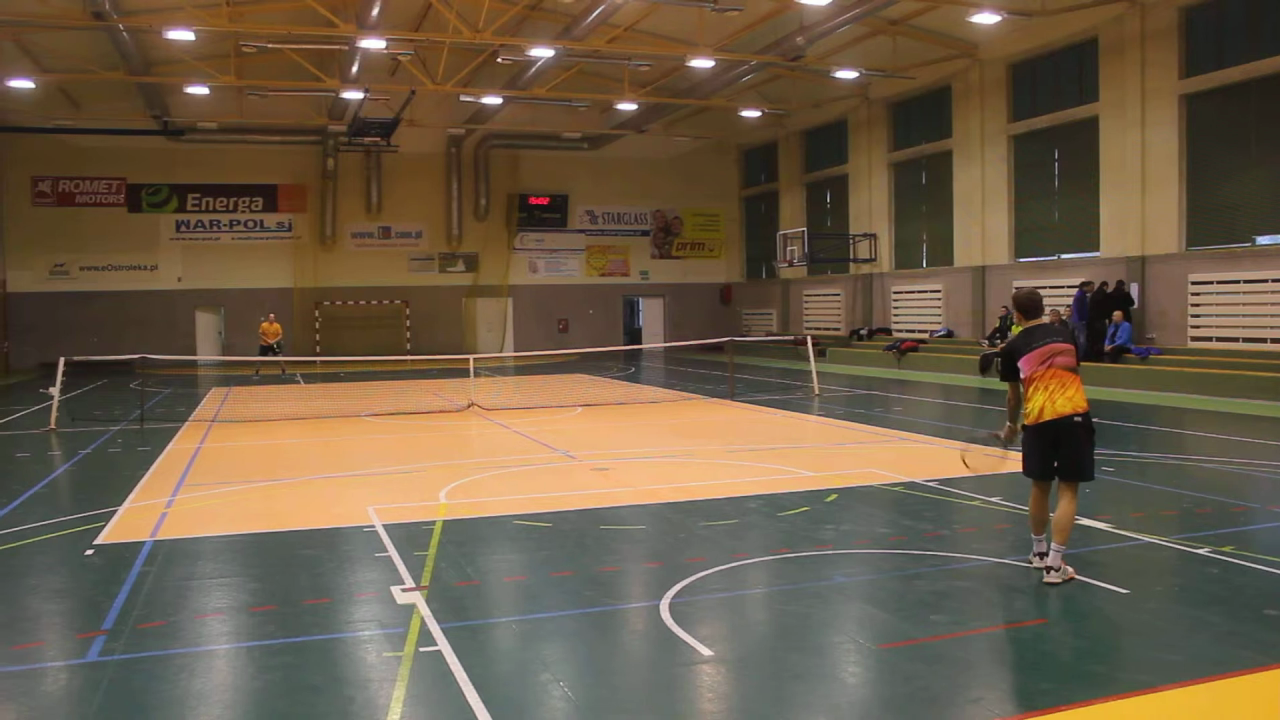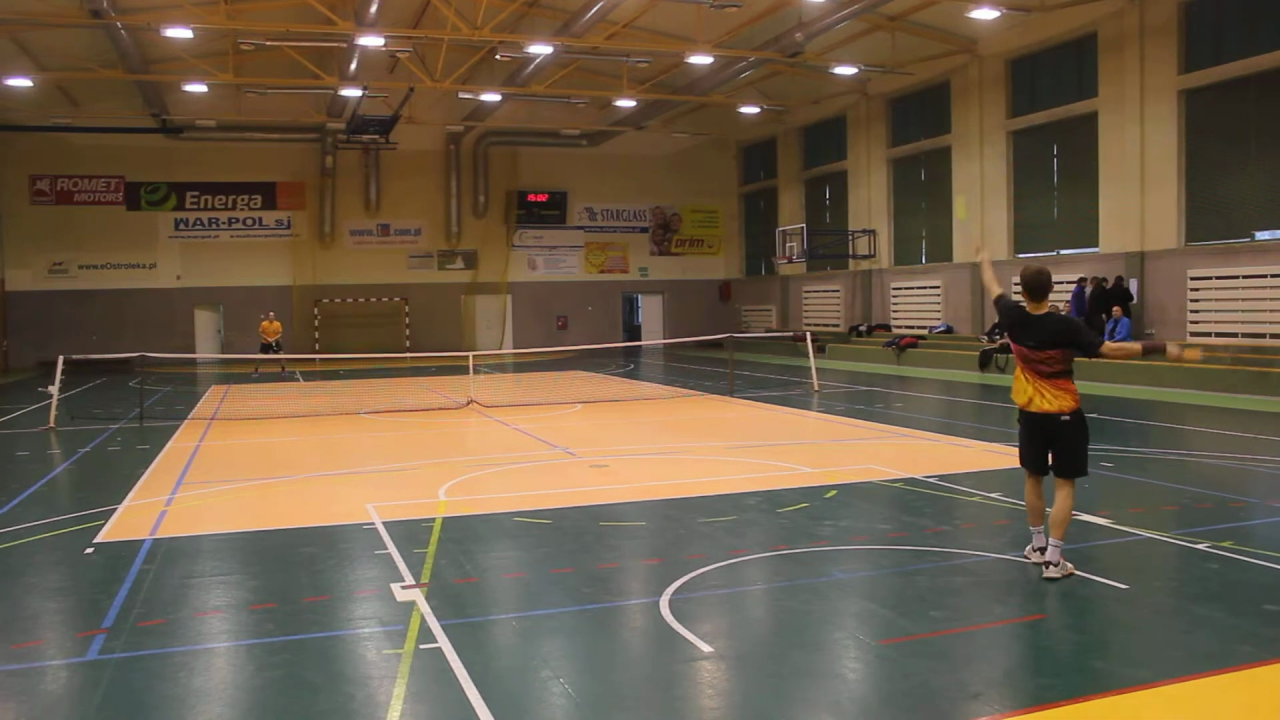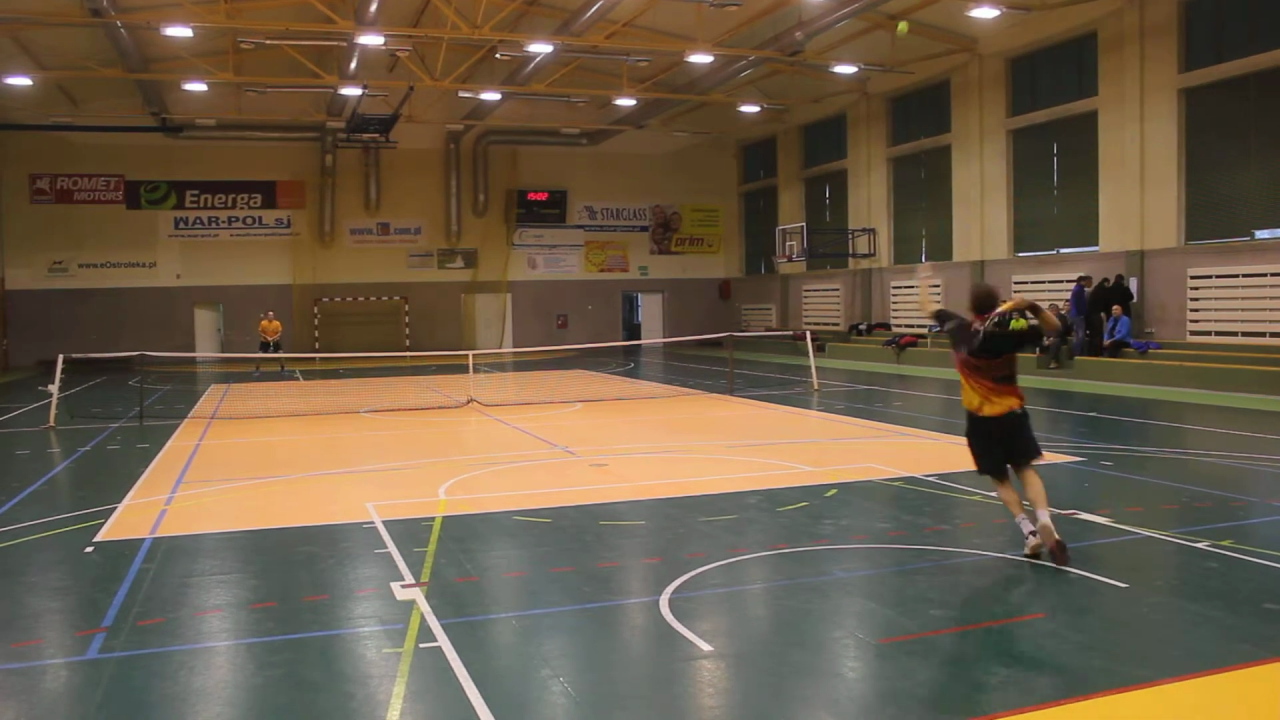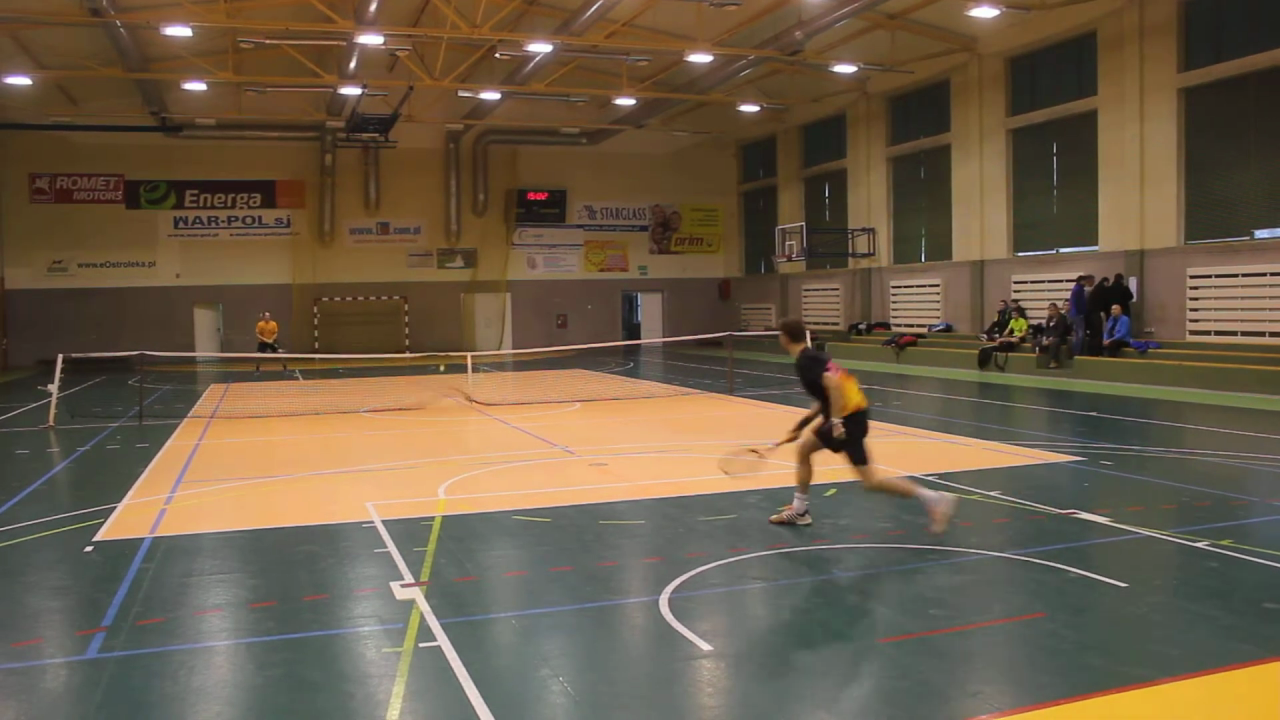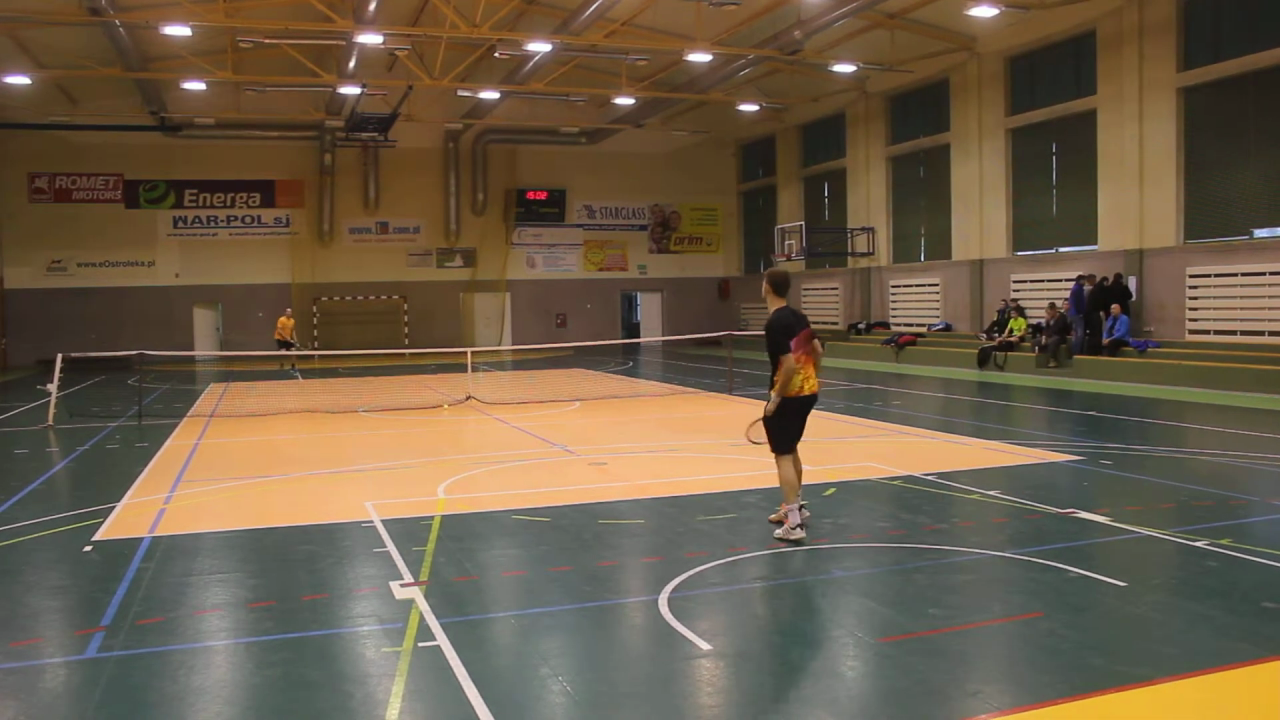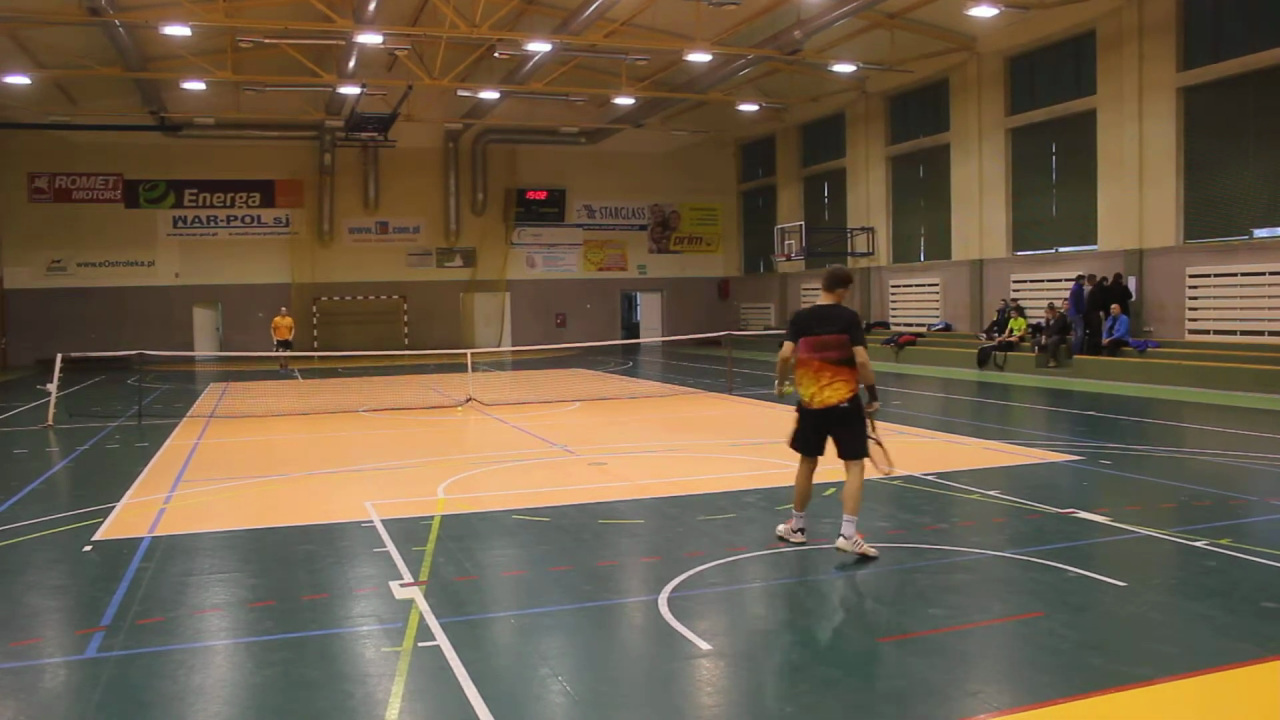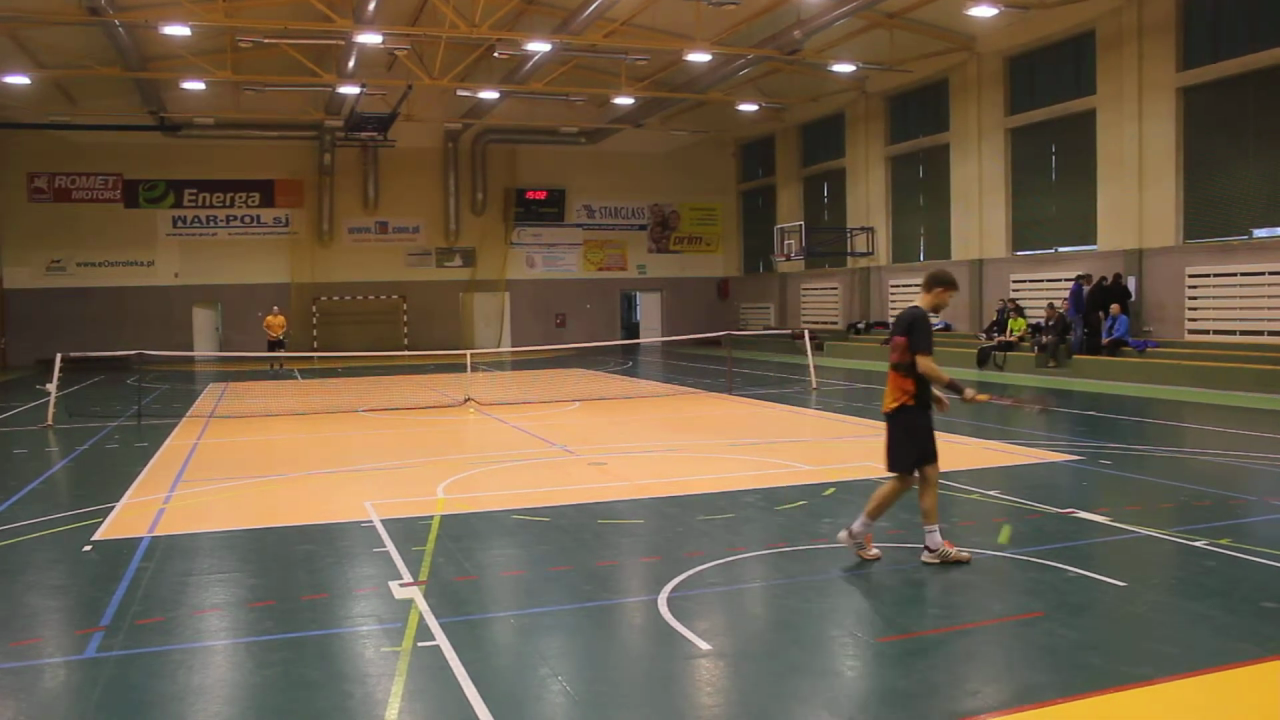
dt=0.7s
person 1, frame 1
left shoulder: (1013, 347)
right shoulder: (1065, 335)
left elbow: (1014, 395)
left wrist: (1011, 425)
left hip: (1039, 420)
right hip: (1074, 415)
left knee: (1040, 487)
right knee: (1068, 490)
left ankle: (1039, 552)
right ankle: (1054, 564)
person 1, frame 2
left shoulder: (1014, 318)
right shoulder: (1067, 326)
left elbow: (994, 290)
right elbow: (1111, 350)
left wrist: (984, 262)
right wrist: (1159, 347)
left hip: (1030, 414)
right hip: (1065, 415)
left knee: (1033, 478)
right knee: (1064, 484)
left ankle: (1038, 545)
right ankle: (1054, 557)
person 1, frame 3
left shoulder: (958, 329)
right shoulder: (1007, 337)
left elbow: (927, 307)
right elbow: (1054, 326)
left wrist: (923, 277)
right wrist: (1031, 306)
left hip: (979, 420)
right hip: (1011, 414)
left knee: (1001, 480)
right knee: (1027, 472)
left ankle: (1030, 533)
right ankle: (1044, 522)
person 1, frame 4
left shoulder: (805, 363)
right shoulder: (812, 357)
left elbow: (833, 382)
left wrist: (834, 421)
right wrist: (803, 423)
left hip: (849, 416)
right hip: (843, 415)
left knee: (869, 478)
right knee: (804, 450)
left ankle: (935, 500)
right ankle: (799, 509)
person 1, frame 5
left shoulder: (775, 323)
right shoulder: (797, 316)
left elbow: (789, 365)
right elbow: (817, 351)
left wrist: (776, 398)
left hip: (790, 396)
right hip: (807, 391)
left knee: (783, 457)
right knee: (790, 450)
left ankle: (794, 524)
right ankle: (793, 507)
person 1, frame 6
left shoulder: (801, 318)
right shoulder: (849, 317)
left elbow: (785, 354)
right elbow: (861, 360)
left wrist: (781, 381)
right wrist: (873, 395)
left hip: (811, 402)
right hip: (845, 402)
left knee: (807, 463)
right knee: (855, 467)
left ankle: (795, 527)
right ankle: (849, 536)
person 1, frame 7
left shoulder: (904, 317)
right shoulder: (919, 320)
right elbow: (924, 366)
left wrist: (932, 393)
right wrist: (959, 389)
left hip: (912, 407)
right hip: (907, 408)
left knee: (929, 474)
right knee: (902, 479)
left ankle: (934, 545)
right ankle: (857, 531)
